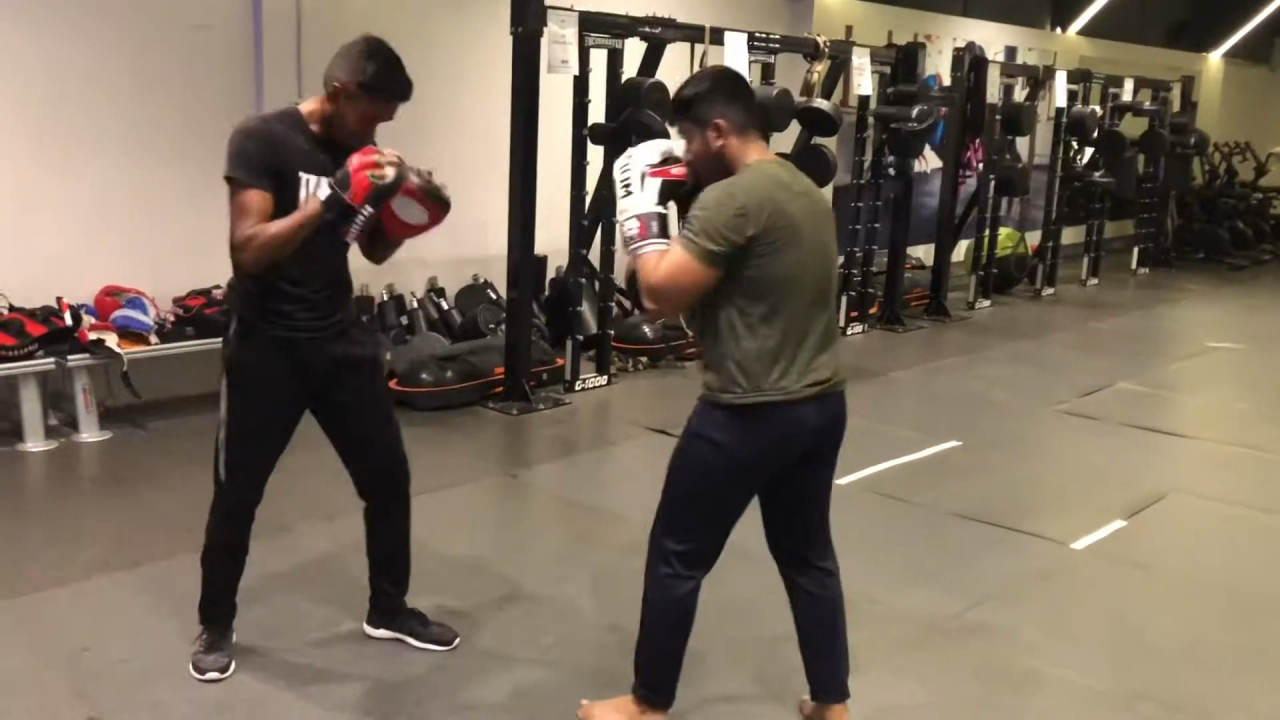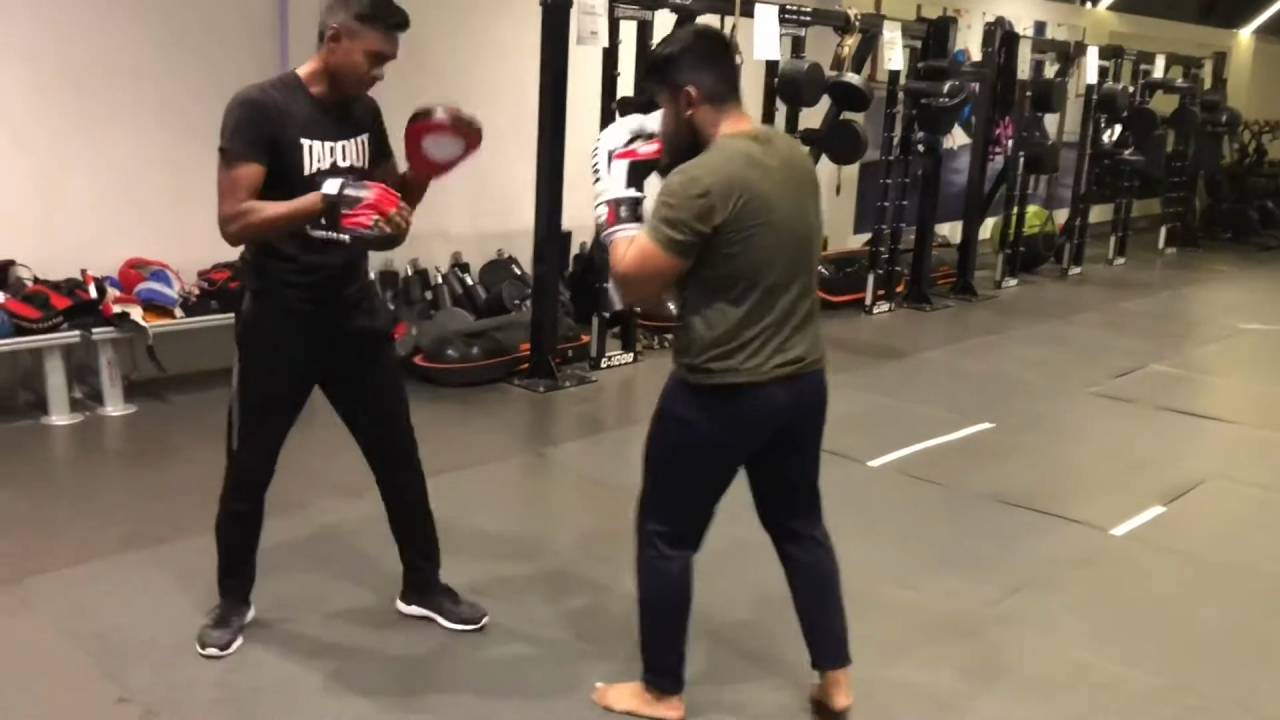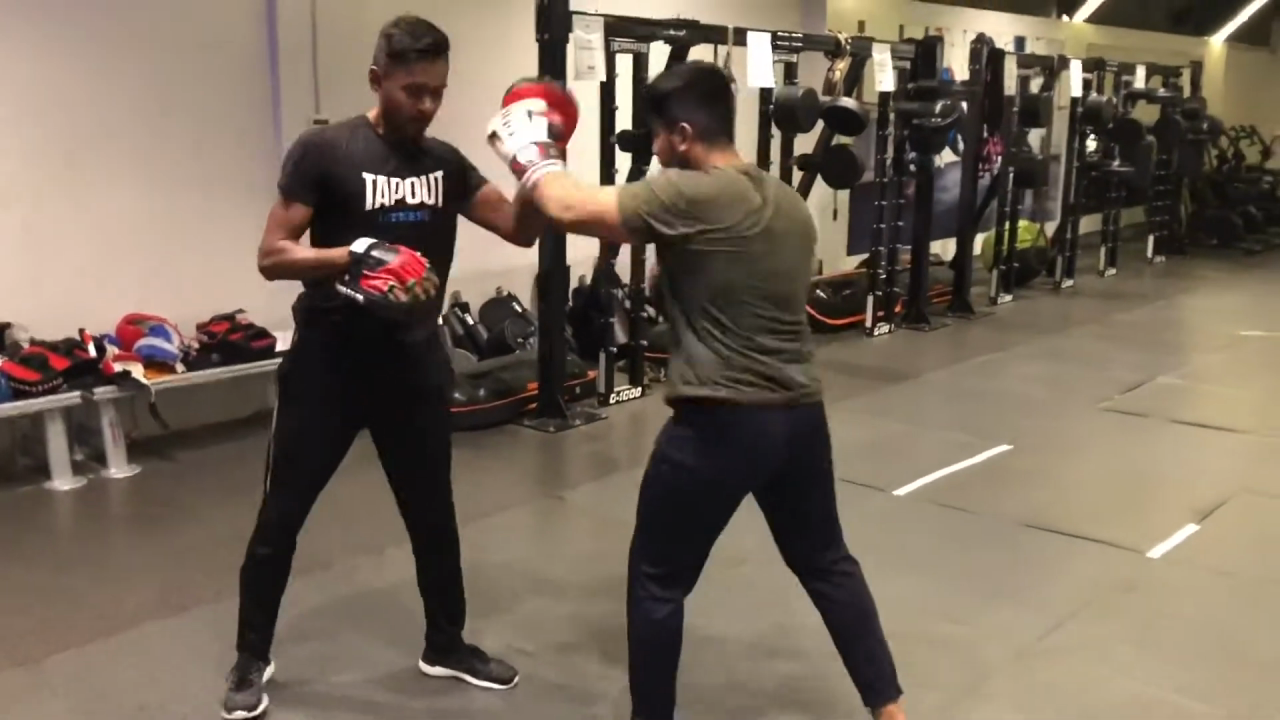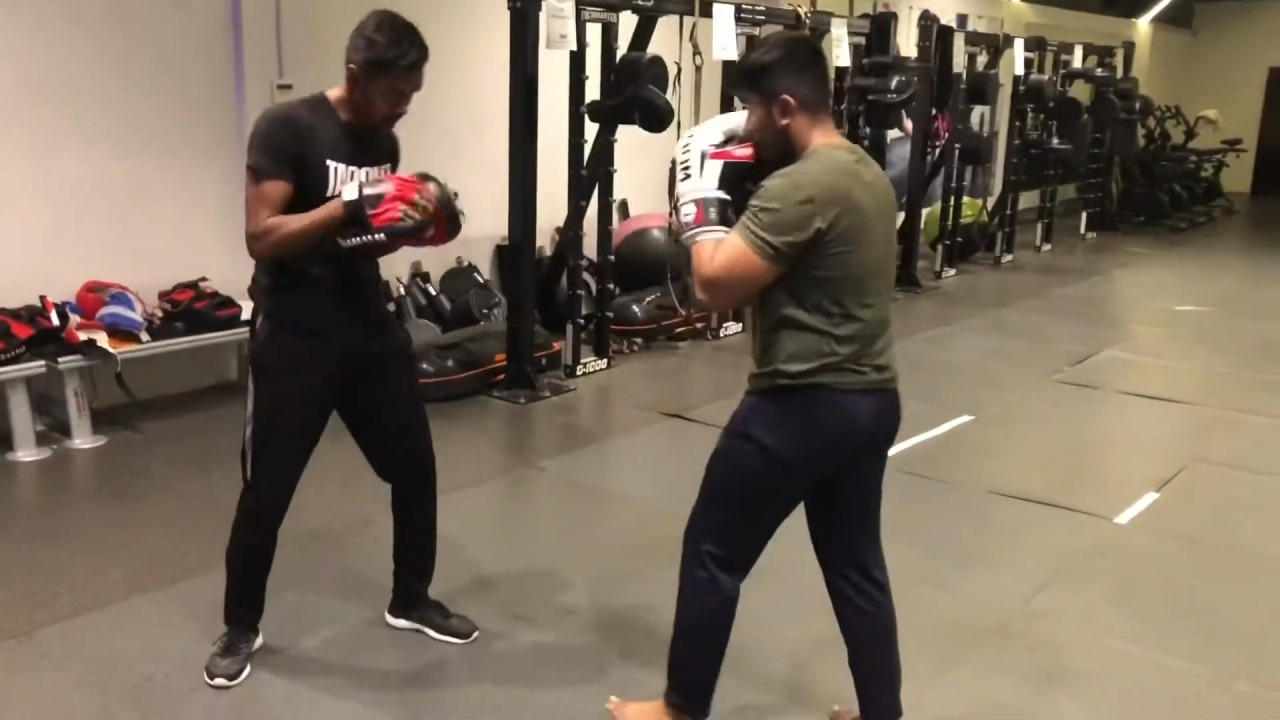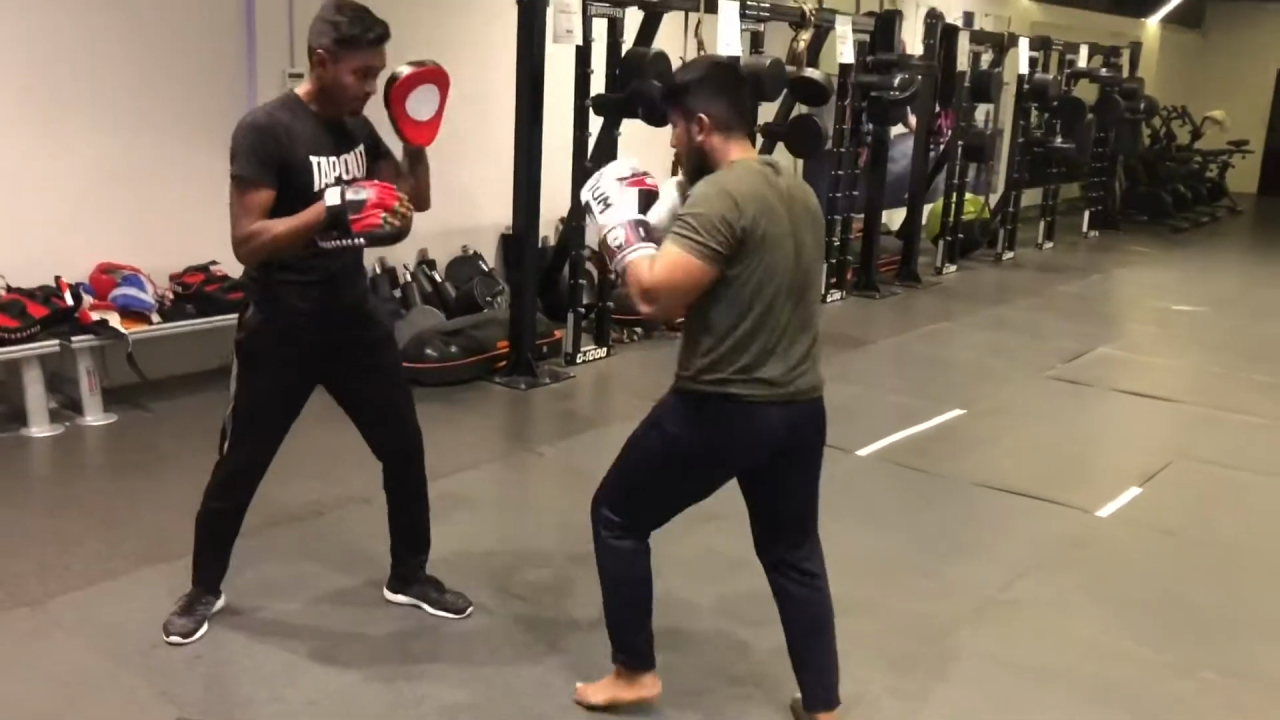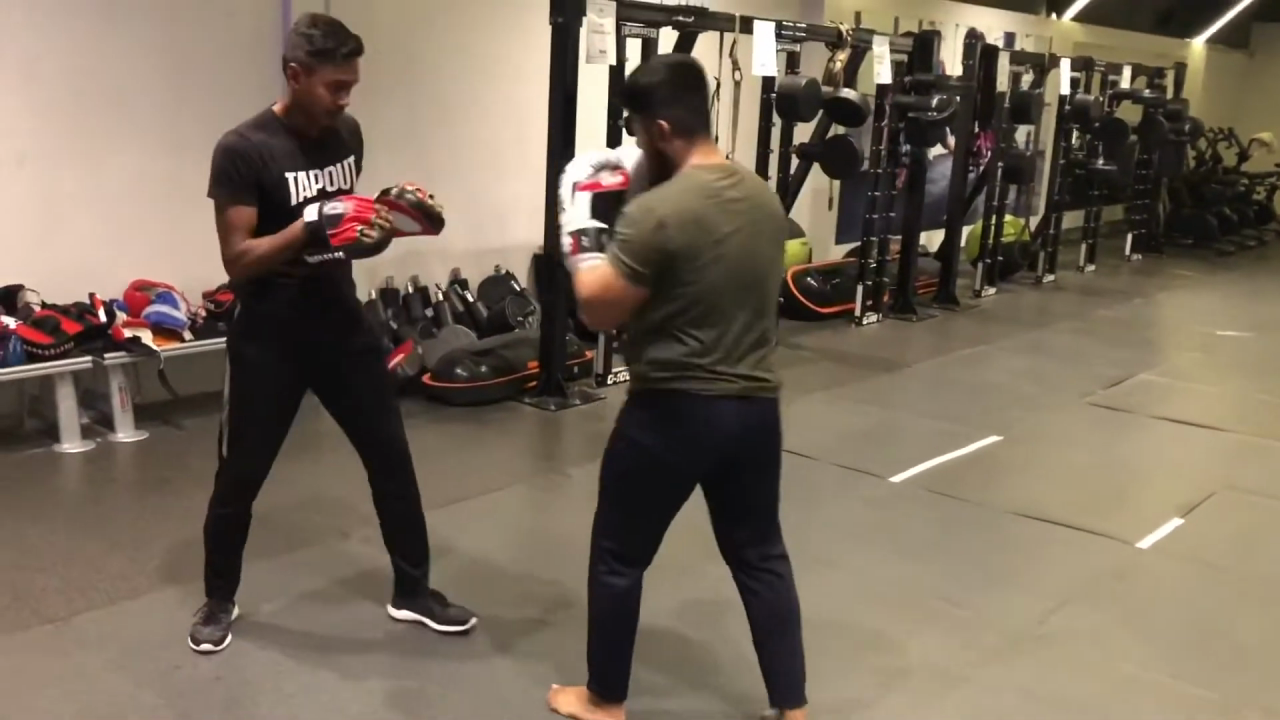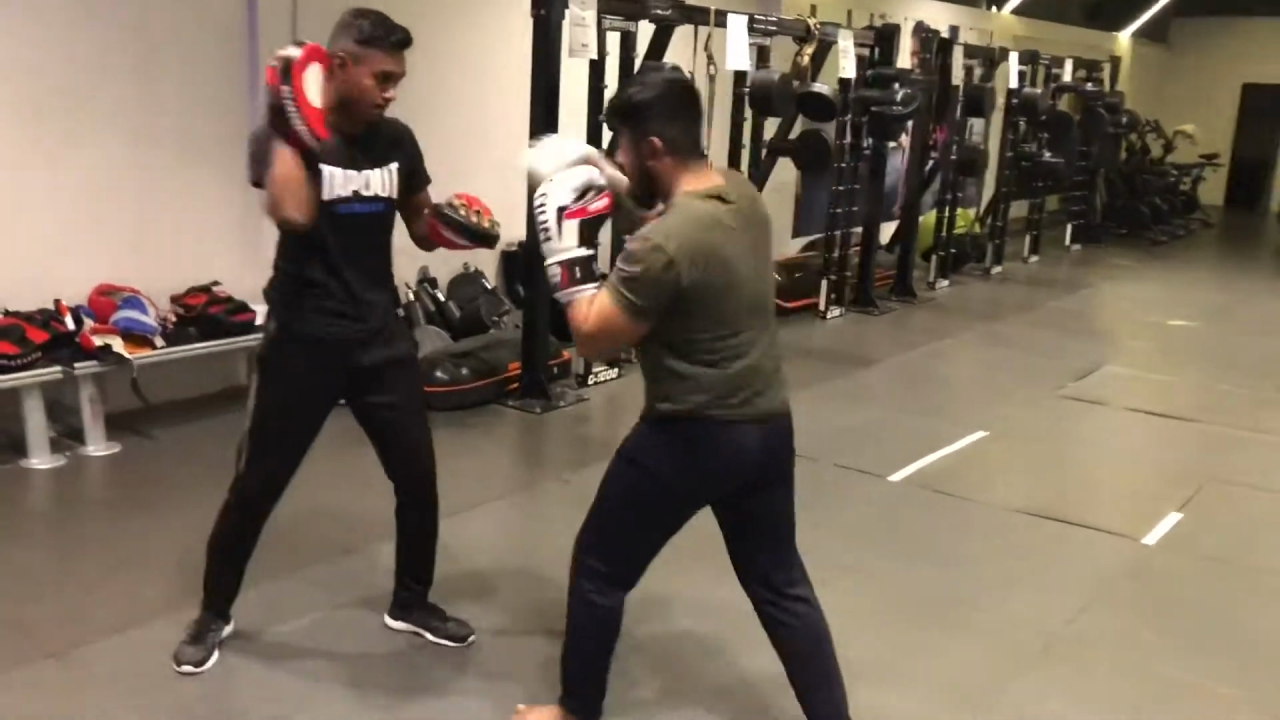
dt=0.7s
person 1, frame 1
left shoulder: (733, 199)
right shoulder: (809, 193)
left elbow: (662, 294)
left wrist: (640, 209)
left hip: (747, 416)
right hip: (821, 405)
left knee: (676, 556)
right knee: (808, 555)
person 1, frame 2
left shoulder: (700, 181)
right shoulder: (795, 158)
left elbow: (636, 284)
left wrist: (613, 190)
right wrist: (674, 152)
left hip: (719, 394)
right hip: (801, 382)
left knee: (666, 537)
right knee: (799, 526)
person 1, frame 3
left shoulder: (688, 196)
right shoulder: (789, 202)
left elbow: (570, 208)
left wrist: (525, 148)
left hip: (717, 430)
right hip: (799, 417)
left knee: (657, 581)
right knee: (827, 563)
person 1, frame 4
left shoulder: (801, 187)
right shoulder: (867, 173)
left elbow: (716, 285)
left wrist: (698, 191)
right wrist: (746, 149)
left hip: (800, 406)
right hip: (872, 402)
left knee: (712, 556)
right knee: (856, 563)
person 1, frame 5
left shoulder: (721, 195)
right shoulder: (798, 191)
left elbow: (656, 295)
left wrist: (618, 219)
right wrist: (663, 213)
left hip: (719, 409)
right hip: (799, 407)
left knee: (617, 516)
right knee: (793, 553)
person 1, frame 6
left shoulder: (659, 212)
right shoulder: (762, 196)
left elbow: (597, 307)
left wrist: (582, 219)
left hip: (674, 414)
right hip: (755, 408)
left knee: (616, 555)
right knee: (760, 556)
person 1, frame 7
left shoulder: (664, 243)
right shoulder: (741, 194)
left elbow: (593, 335)
left wrist: (567, 242)
right wrist: (583, 162)
left hip: (689, 438)
right hip: (767, 427)
left knee: (600, 569)
right knee: (779, 582)
person 2, frame 1
left shoulder: (357, 149)
right shoulder: (260, 139)
left elbow: (374, 250)
right elbow: (248, 251)
left wrist: (410, 215)
right wrist: (334, 199)
left hip: (340, 337)
right hip: (266, 344)
left knee: (388, 476)
right knee: (237, 492)
left ankle: (388, 609)
right ankle: (216, 627)
person 2, frame 2
left shoulder: (363, 113)
right shoulder: (259, 108)
left elbow: (395, 205)
right elbow: (235, 221)
left wrist: (428, 168)
right wrist: (328, 195)
left hip: (354, 311)
right hip: (279, 317)
left knee: (397, 453)
right knee: (249, 466)
left ankle: (422, 584)
right ankle: (233, 600)
person 2, frame 3
left shoulder: (443, 159)
right shoulder: (324, 150)
left elbow: (521, 231)
right elbow: (272, 256)
right wrist: (358, 255)
left hip: (414, 363)
right hip: (327, 363)
left knee: (432, 514)
right knee: (281, 515)
left ankle: (445, 645)
right ankle: (252, 659)
person 2, frame 4
left shoulder: (382, 140)
right shoulder: (287, 127)
right elbow: (262, 238)
left wrist: (422, 222)
right wrist: (354, 204)
left hip: (370, 328)
right hip: (294, 336)
left knee: (415, 469)
right knee: (266, 491)
left ankle: (410, 600)
right ankle: (240, 628)
person 2, frame 5
left shoulder: (356, 127)
right shoulder: (265, 129)
left elbow: (415, 201)
right elbow: (248, 243)
left wrist: (417, 138)
right wrist: (333, 209)
left hip: (355, 320)
right hip: (281, 328)
left knee: (404, 449)
right knee: (240, 465)
left ankle: (408, 576)
right ankle: (204, 590)
person 2, frame 6
left shoulder: (344, 136)
right shoulder: (244, 149)
right elbow: (238, 262)
right wrist: (310, 226)
left hip: (343, 327)
right hip: (269, 337)
left knee: (391, 458)
right knee: (239, 475)
left ankle: (412, 589)
right ankle: (219, 599)
person 2, frame 7
left shoulder: (397, 140)
right shoulder: (281, 137)
left elbow: (423, 231)
right elbow: (295, 216)
right wrist: (288, 122)
left hip: (379, 338)
right hip: (303, 341)
left knee: (417, 474)
right knee: (258, 485)
left ankle: (411, 601)
right ankle: (214, 615)
